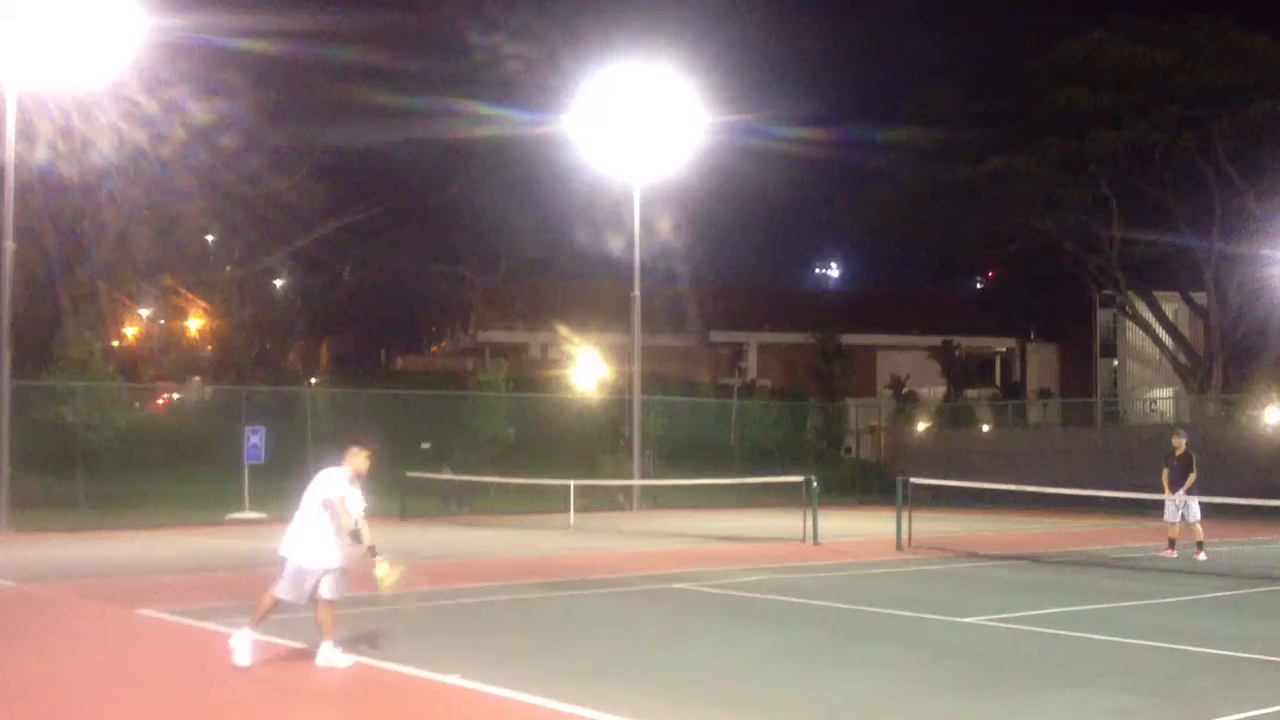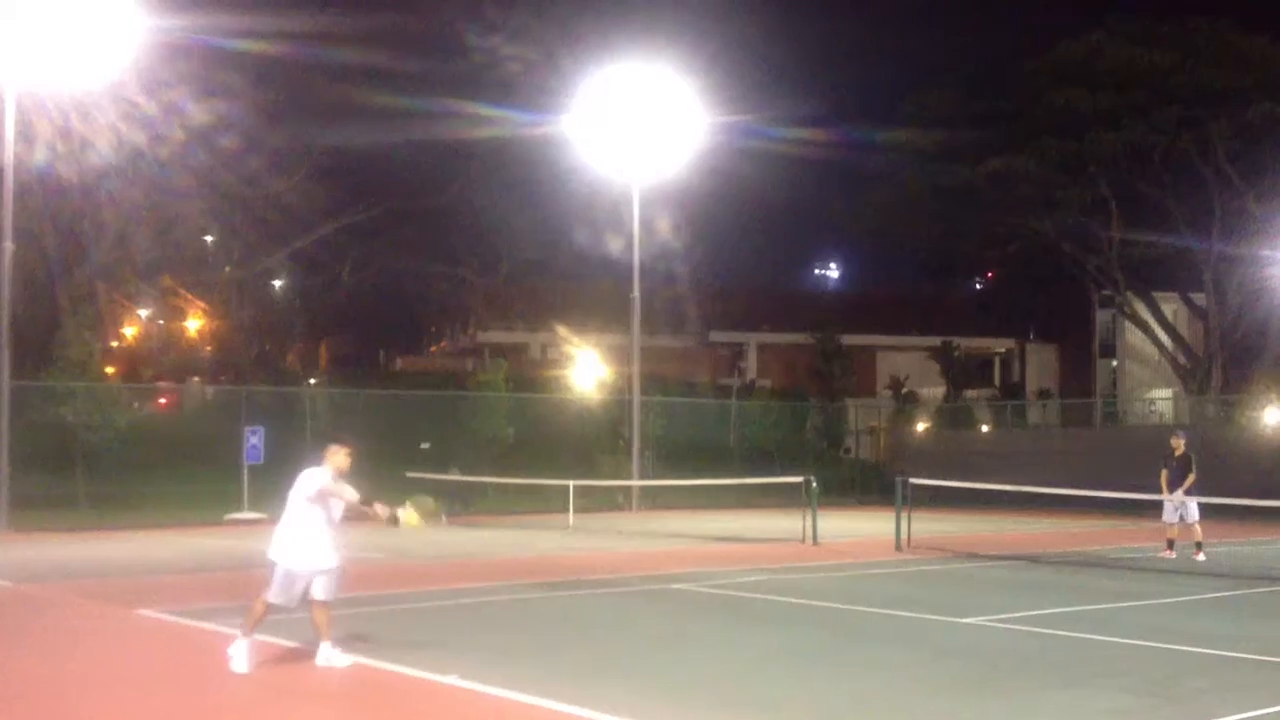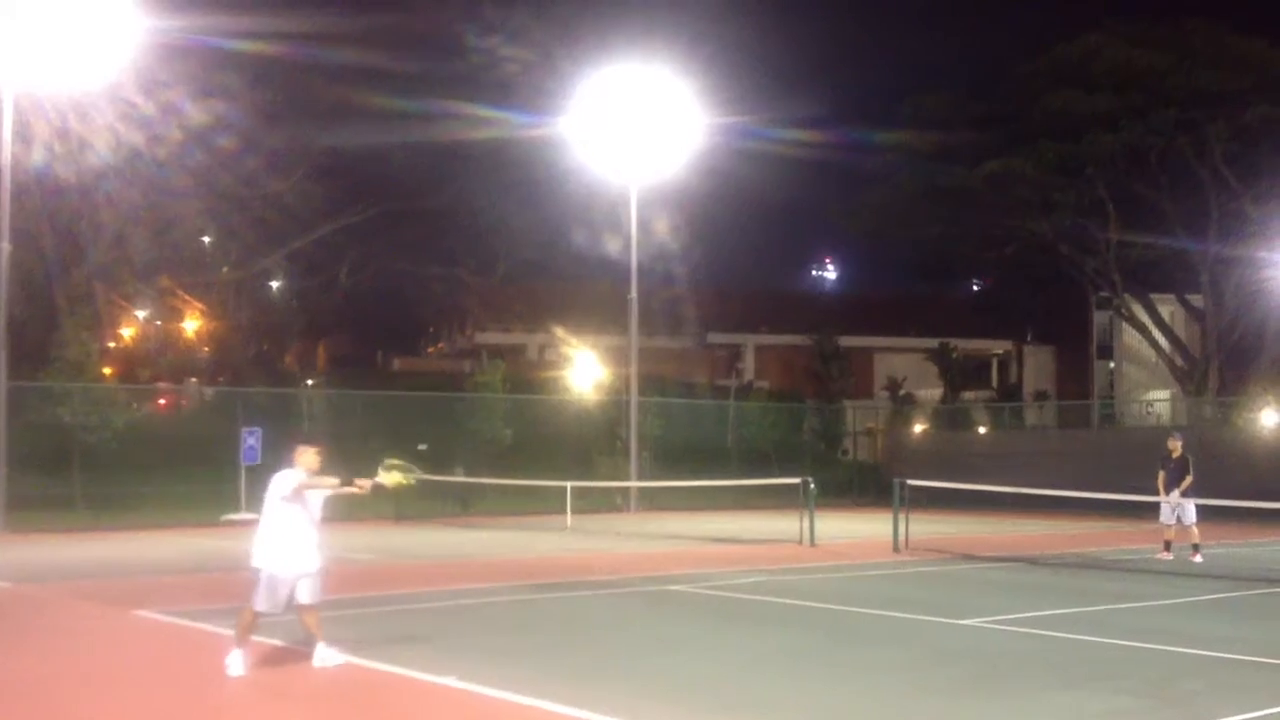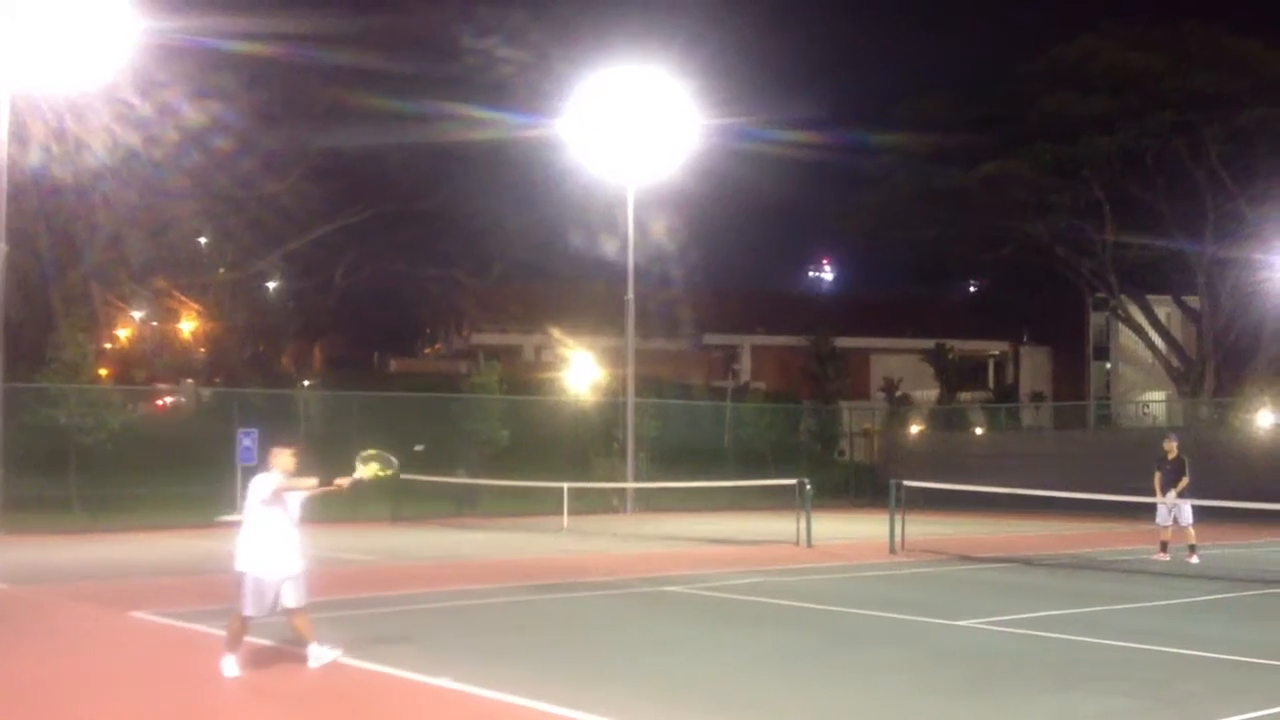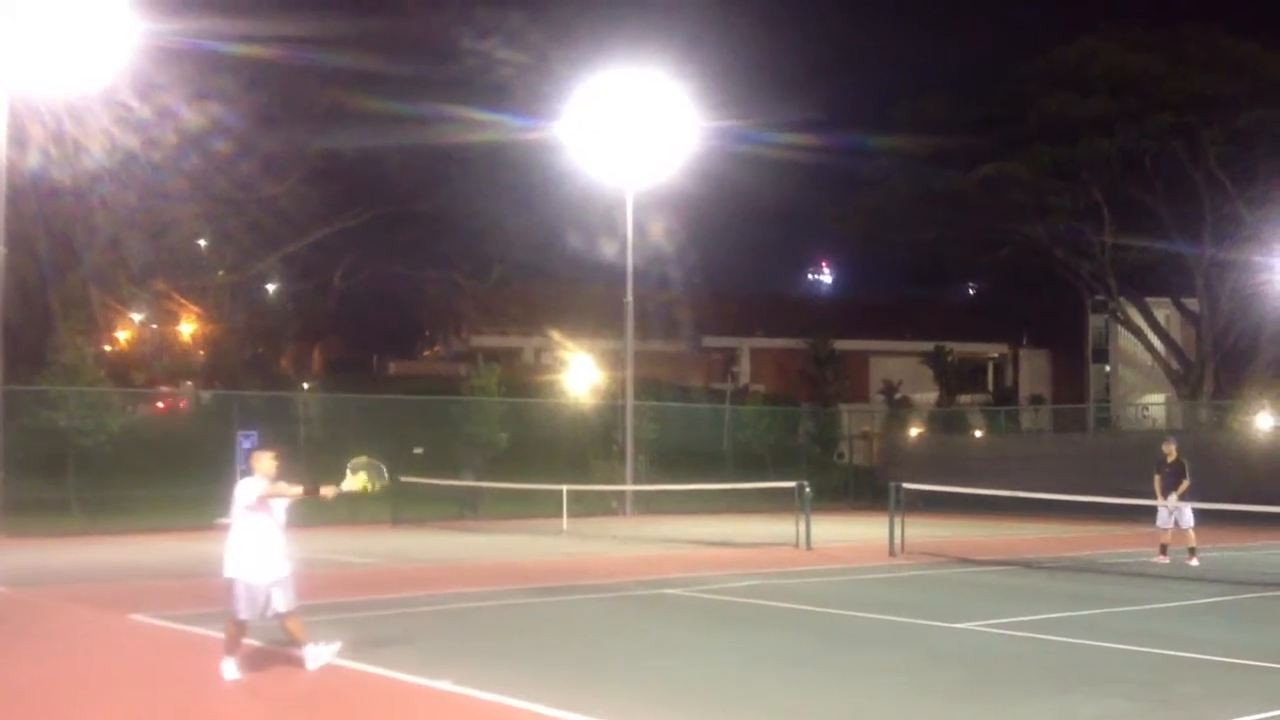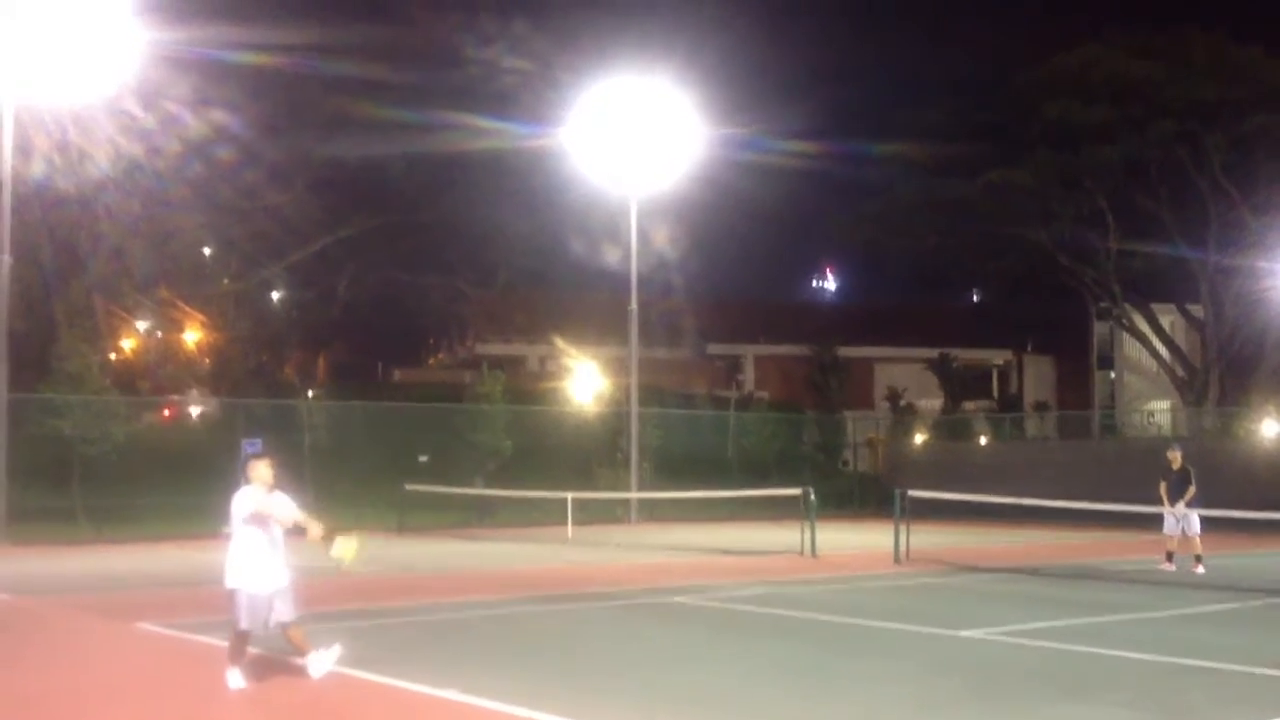
dt=0.2s
person 1, frame 1
left shoulder: (355, 488)
right shoulder: (331, 478)
left elbow: (360, 522)
right elbow: (337, 509)
left wrist: (372, 552)
right wrist: (353, 535)
left hip: (332, 554)
right hip: (305, 550)
left knee: (327, 600)
right knee: (279, 593)
left ankle: (327, 649)
right ankle: (246, 634)
person 1, frame 2
left shoulder: (339, 483)
right shoulder: (313, 477)
left elbow: (356, 504)
right elbow: (336, 492)
left wrist: (375, 509)
right wrist: (371, 504)
left hip: (324, 555)
right hip: (295, 552)
left knee: (321, 601)
right knee: (271, 598)
left ankle: (326, 649)
right ankle: (243, 642)
person 1, frame 3
left shoulder: (315, 486)
right shoulder: (284, 479)
left elbow: (337, 489)
right elbow: (315, 482)
left wrist: (359, 487)
right wrist: (351, 482)
left hip: (305, 558)
right hip: (275, 558)
left knee: (307, 604)
right knee: (257, 607)
left ankle: (321, 650)
right ankle: (237, 652)
person 1, frame 4
left shoulder: (293, 487)
right shoulder: (262, 482)
left elbow: (315, 488)
right elbow: (292, 484)
left wrist: (337, 483)
right wrist: (330, 481)
left hip: (288, 561)
right hip: (258, 562)
left knee: (295, 607)
right knee: (245, 613)
left ankle: (313, 650)
right ankle: (230, 656)
person 1, frame 5
left shoulder: (278, 488)
right shoulder: (246, 487)
left elbow: (294, 493)
right elbow: (277, 491)
left wrist: (322, 491)
right wrist: (314, 490)
left hip: (276, 565)
right hip: (246, 567)
left knee: (286, 611)
right knee: (240, 617)
left ankle: (309, 651)
right ankle: (229, 660)
person 1, frame 6
left shoulder: (278, 498)
right shoulder: (244, 497)
left elbow: (298, 516)
right elbow: (269, 514)
left wrist: (313, 527)
right wrist: (307, 526)
left hip: (276, 575)
right hip: (247, 577)
left knee: (288, 622)
right knee: (243, 628)
left ankle: (312, 659)
right ankle: (234, 669)
